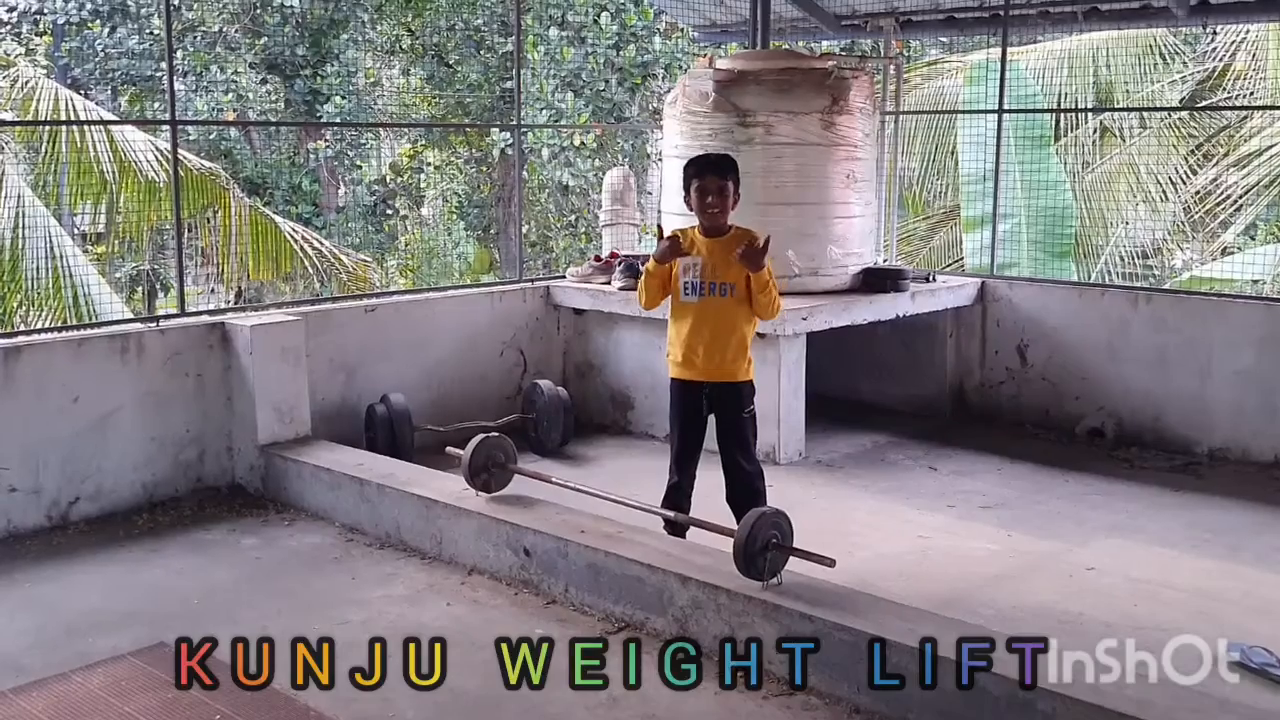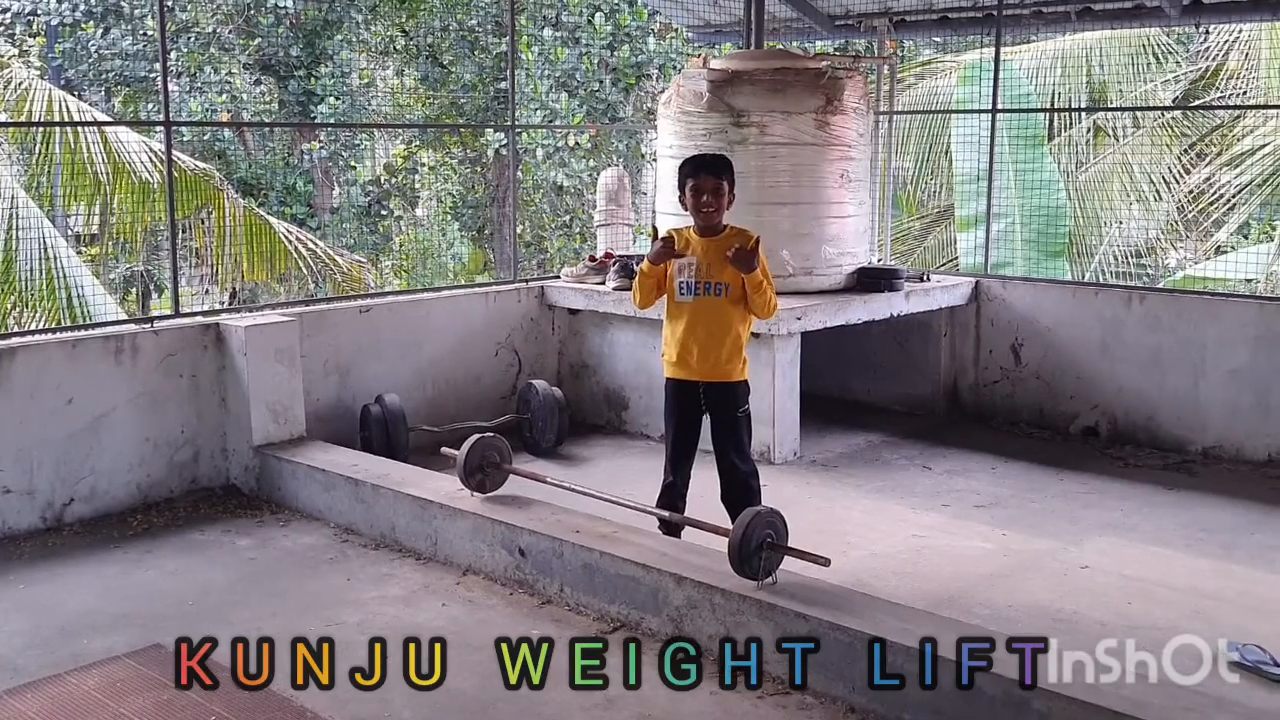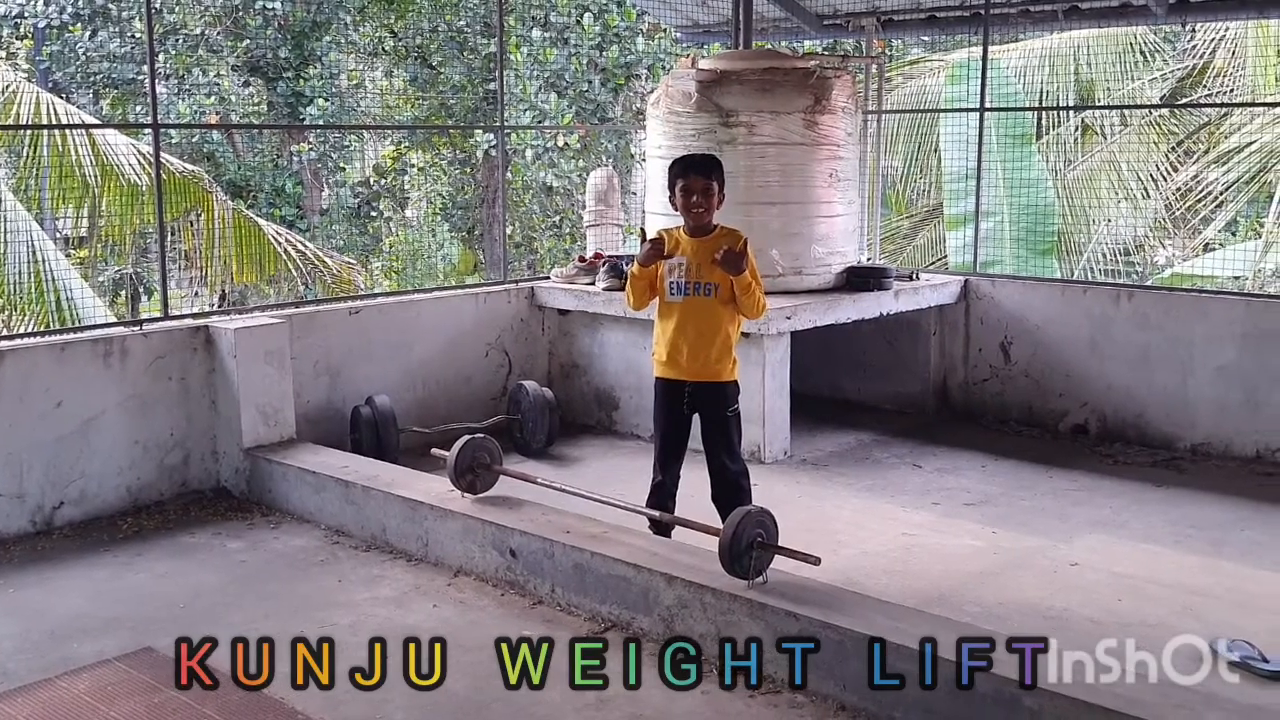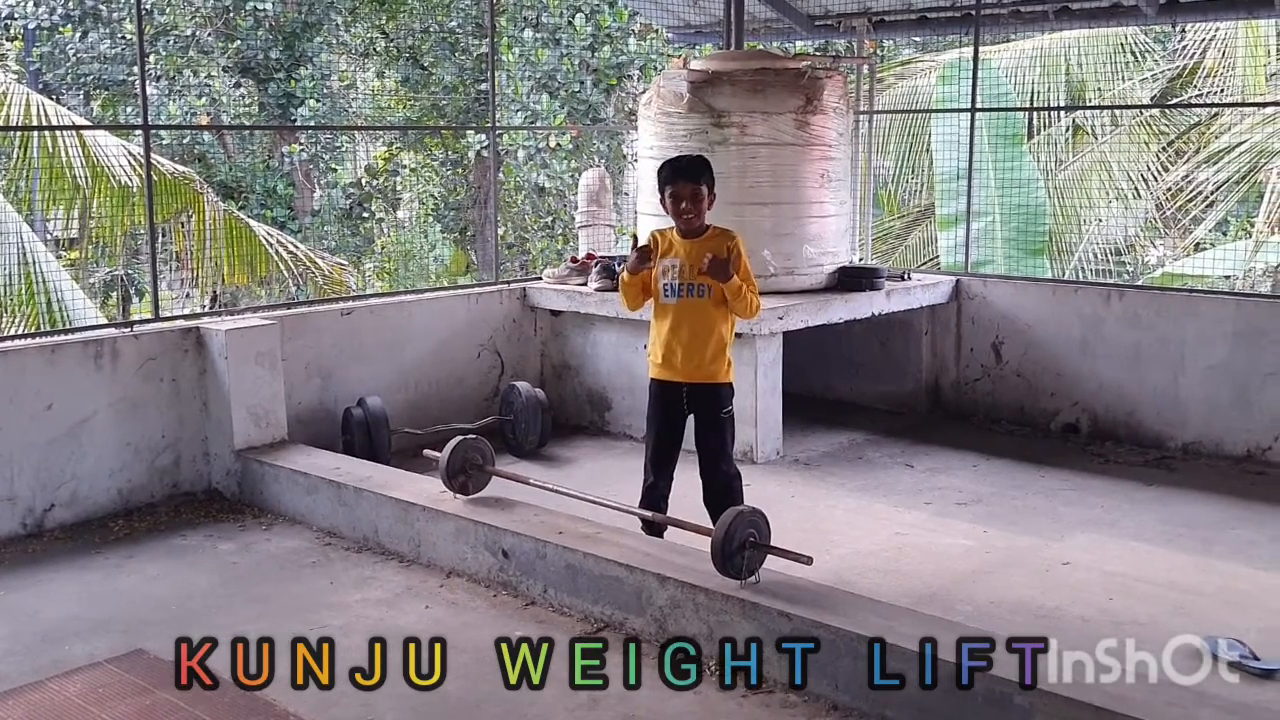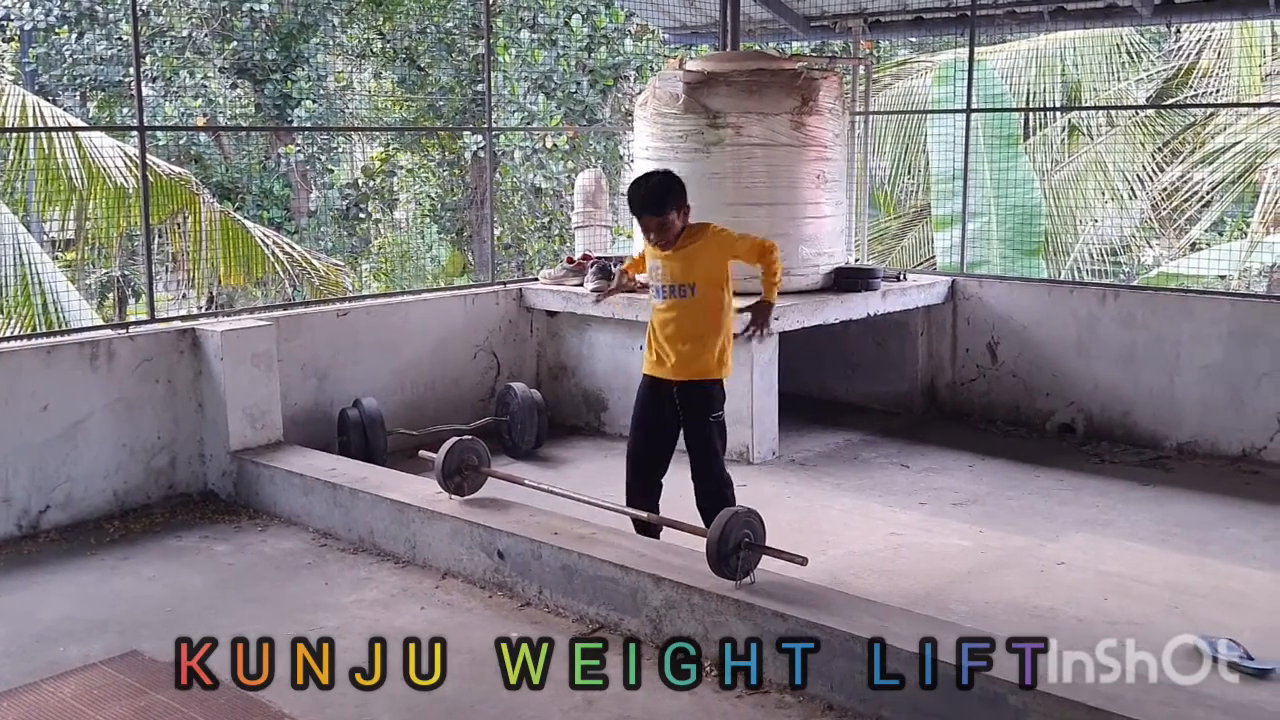
dt=1s
person 1, frame 1
left shoulder: (750, 244)
right shoulder: (677, 244)
left elbow: (769, 311)
right elbow: (647, 301)
left wrist: (758, 271)
right wrist: (656, 262)
left hip: (734, 376)
right hip: (686, 373)
left knee: (741, 465)
right knee: (681, 463)
right ankle: (671, 536)
person 1, frame 2
left shoulder: (745, 244)
right shoulder: (672, 243)
left elbow: (766, 309)
right elbow: (642, 300)
left wrist: (751, 272)
right wrist: (651, 262)
left hip: (728, 375)
right hip: (680, 373)
left knee: (736, 465)
right knee: (676, 462)
right ankle: (667, 535)
person 1, frame 3
left shoulder: (734, 243)
right shoulder: (662, 243)
left elbow: (755, 309)
right elbow: (636, 302)
left wrist: (739, 275)
right wrist: (640, 265)
left hip: (718, 376)
right hip: (670, 374)
left knee: (726, 465)
right knee: (665, 462)
right ankle: (657, 534)
person 1, frame 4
left shoulder: (727, 244)
right shoulder: (656, 243)
left elbow: (751, 307)
right elbow: (633, 302)
left wrist: (728, 279)
right wrist: (631, 272)
left hip: (712, 378)
right hip: (665, 376)
left knee: (718, 468)
right knee: (657, 464)
right ankle: (650, 538)
person 1, frame 5
left shoulder: (711, 239)
right shoulder: (652, 243)
left elbow: (766, 251)
left wrist: (767, 300)
right wrist: (626, 273)
left hip: (702, 376)
right hip: (657, 374)
left knee: (708, 468)
right knee: (641, 464)
right ankle: (645, 543)
